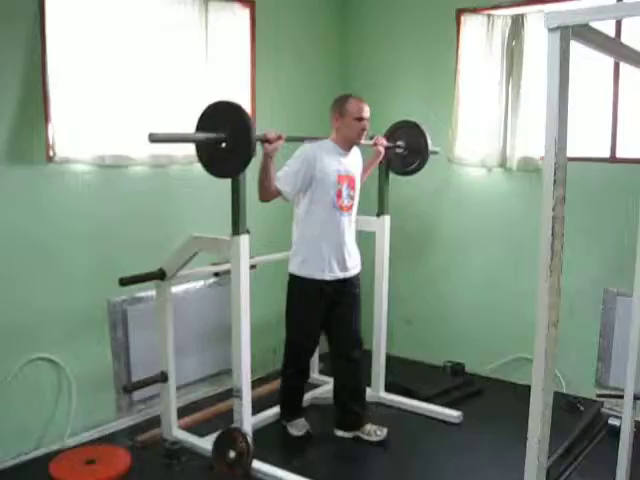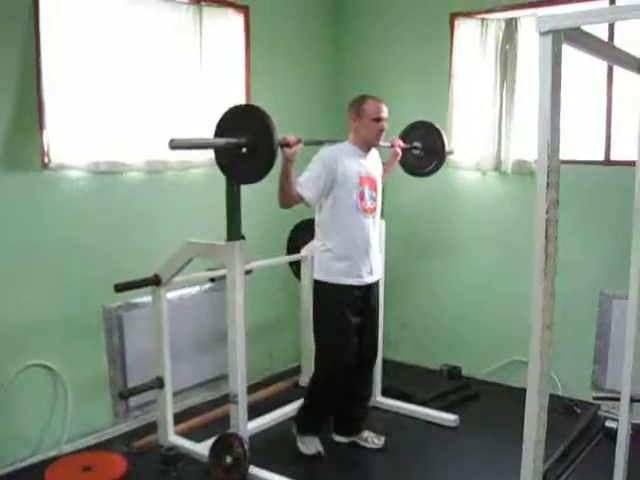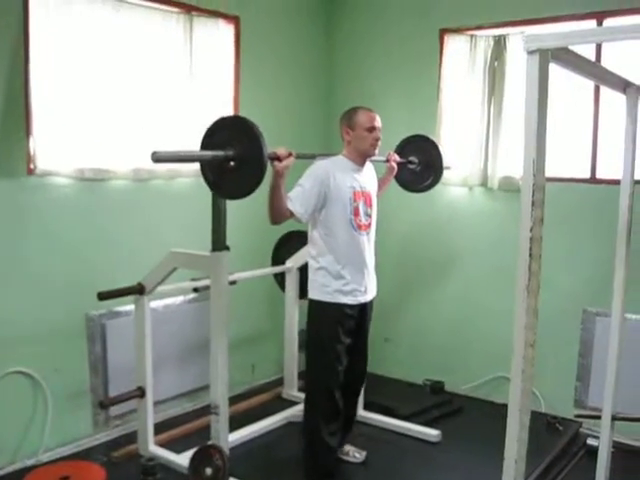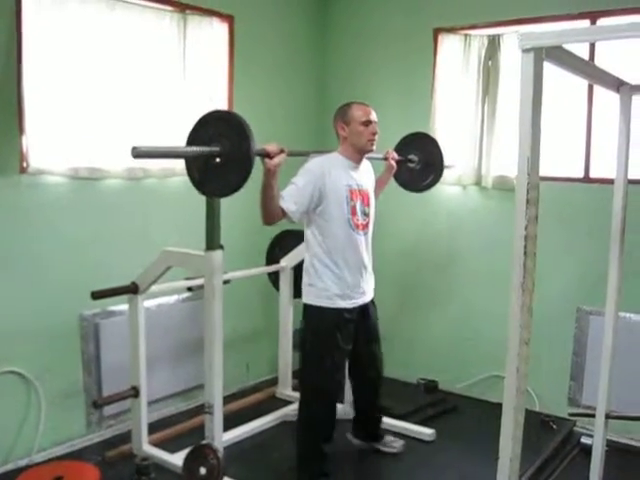
dt=0.5s
person 1, frame 1
left shoulder: (354, 155)
right shoulder: (311, 155)
right elbow: (267, 193)
left wrist: (376, 157)
right wrist: (268, 156)
left hip: (347, 271)
right hip: (311, 273)
left knee: (349, 350)
right knee: (300, 349)
left ankle: (351, 421)
right ankle: (291, 413)
person 1, frame 2
left shoulder: (373, 157)
right shoulder: (331, 158)
right elbow: (289, 200)
left wrist: (394, 159)
right wrist: (288, 161)
left hip: (368, 275)
right hip: (336, 278)
left knee: (364, 358)
right knee: (336, 360)
left ankle: (350, 425)
right ankle: (306, 425)
person 1, frame 3
left shoulder: (368, 172)
right shoulder: (324, 172)
right elbow: (279, 216)
left wrist: (390, 174)
right wrist: (278, 176)
left hip: (363, 293)
right hip: (331, 296)
left knee: (353, 379)
right knee: (325, 386)
left ankle: (337, 440)
person 1, frame 4
left shoulder: (365, 170)
right shoulder: (319, 170)
right elbow: (272, 216)
left wrist: (389, 172)
right wrist: (270, 174)
left hip: (363, 295)
right hip: (328, 300)
left knee: (371, 372)
right knee: (321, 389)
left ankle: (367, 431)
